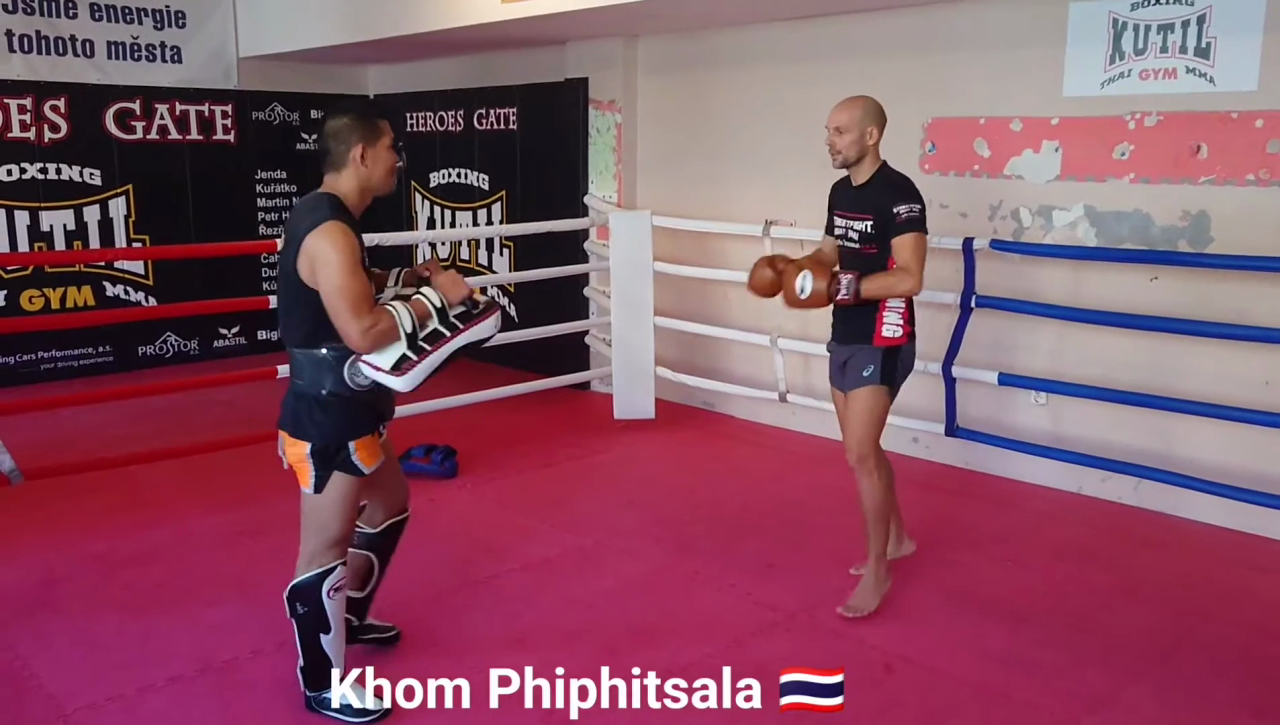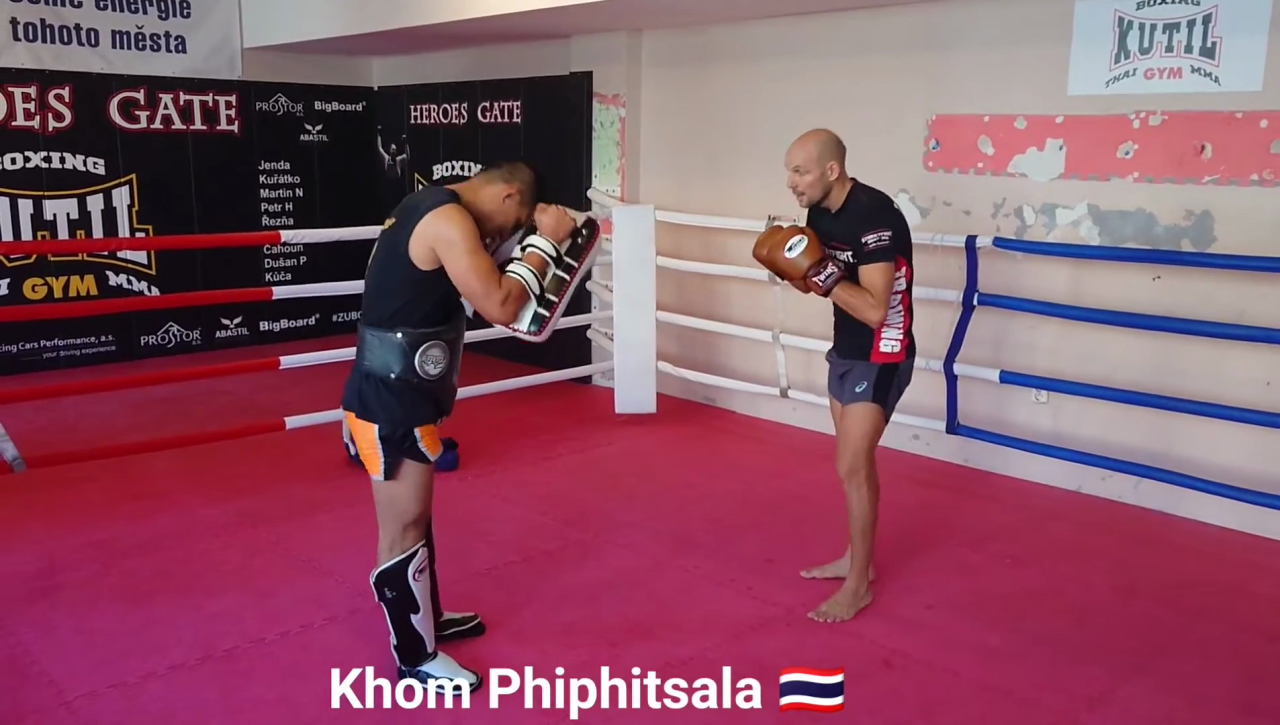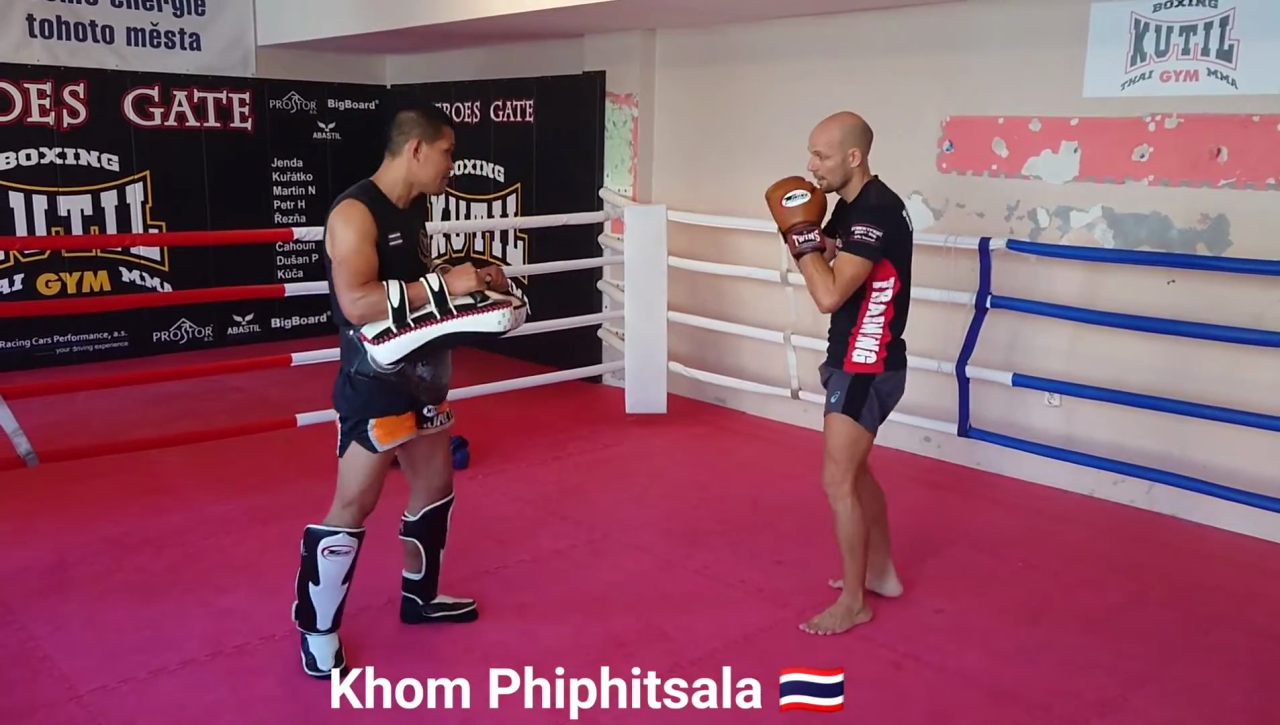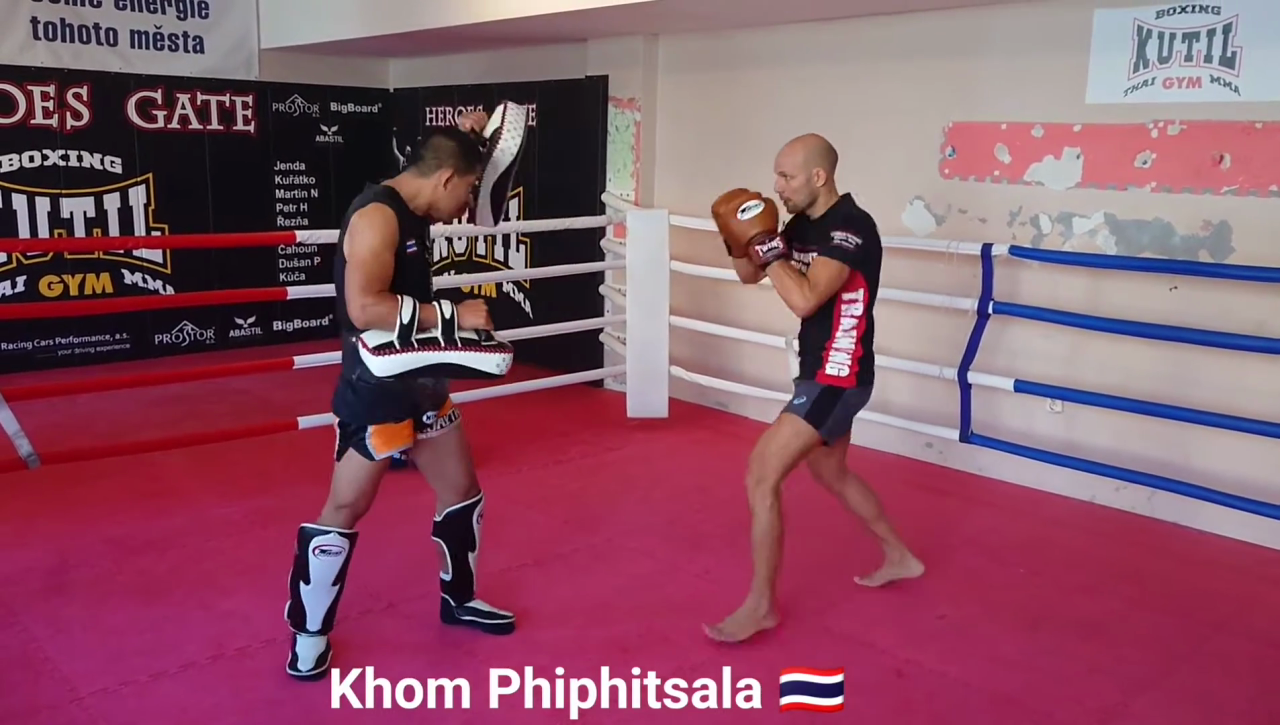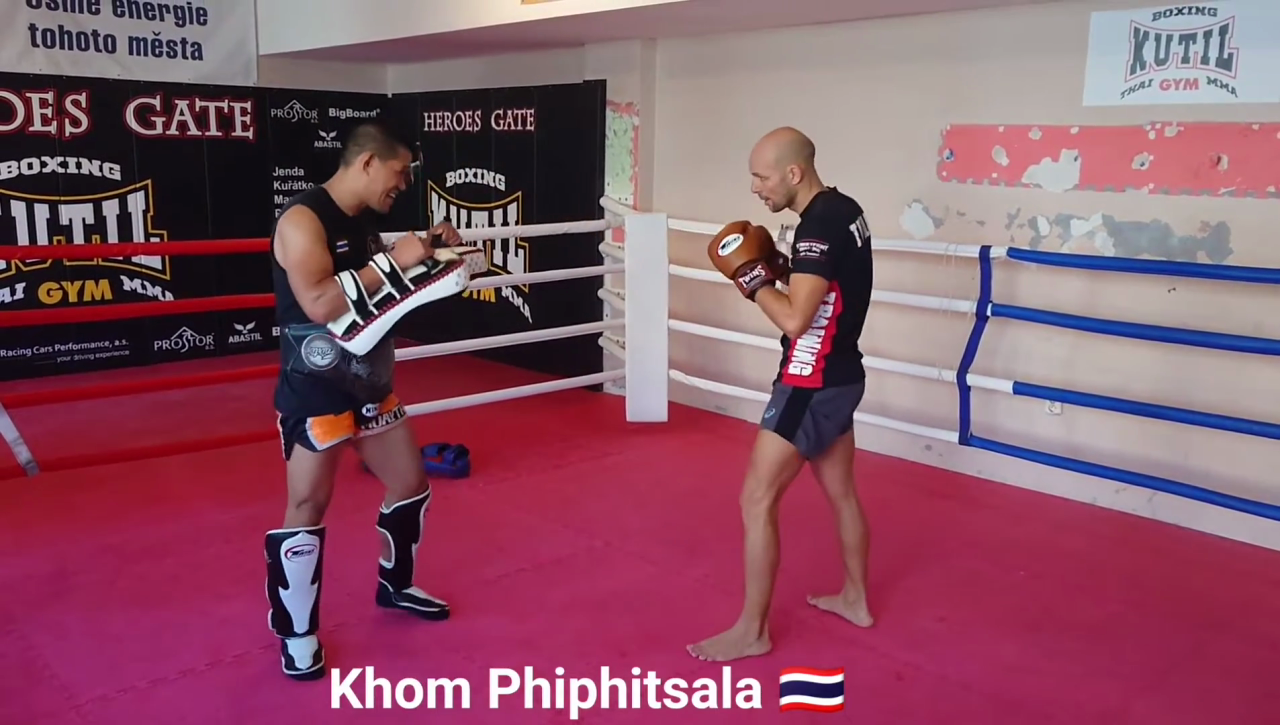
dt=1s
person 1, frame 1
left shoulder: (330, 218)
right shoulder: (329, 232)
right elbow: (365, 333)
left wrist: (410, 276)
right wrist: (434, 301)
left hip: (347, 407)
right hip: (329, 416)
left knee: (391, 502)
right knee: (327, 545)
left ankle: (347, 618)
person 1, frame 2
left shoulder: (430, 207)
right shoulder: (450, 219)
right elbow: (501, 306)
left wrist: (520, 242)
right wrist: (543, 242)
left hip: (394, 390)
right hip: (395, 399)
left knee: (416, 513)
right knee: (402, 529)
left ankle: (425, 618)
right ankle: (416, 658)
person 1, frame 3
left shoulder: (411, 209)
right shoulder: (354, 213)
right elbow: (357, 301)
left wrist: (471, 278)
right wrist: (443, 284)
left hip: (421, 381)
right hip: (372, 389)
left knee: (437, 492)
right knee: (351, 512)
left ankle: (420, 596)
right ankle: (316, 628)
person 1, frame 4
left shoulder: (413, 208)
right shoulder: (376, 216)
left elbow: (471, 197)
right elbow: (364, 307)
left wrist: (466, 141)
right wrist: (452, 314)
left hip: (423, 387)
right hip: (376, 393)
left knee: (463, 493)
right knee: (343, 513)
left ankle: (458, 599)
right ankle: (310, 631)
person 1, frame 5
left shoulder: (361, 221)
right shoulder: (302, 219)
right elbow: (320, 302)
left wrist: (420, 251)
right wrist: (393, 262)
left hip: (370, 384)
right hip: (315, 391)
left knee: (410, 485)
right knee: (307, 511)
left ankle: (395, 586)
right ankle: (297, 633)
person 2, frame 1
left shoulder: (900, 194)
right shoulder: (840, 192)
left elbow: (909, 279)
left wrist: (835, 289)
right wrist: (792, 270)
left hip: (882, 343)
right hip: (844, 339)
left knee: (859, 453)
right knee: (862, 447)
left ankle: (877, 573)
right ankle: (896, 538)
person 2, frame 2
left shoulder: (874, 215)
right shoulder: (820, 213)
left elbow: (874, 309)
right elbow: (810, 280)
left wrist: (820, 272)
right wrist: (791, 267)
left hip: (880, 357)
right hip: (846, 351)
left knee: (851, 465)
right knee: (855, 459)
left ankle: (858, 584)
right ankle: (856, 558)
person 2, frame 3
left shoulder: (875, 212)
right shoulder: (851, 203)
left elbow: (829, 295)
right elbow: (826, 262)
left wrist: (801, 233)
right wrist: (804, 231)
left hip: (867, 365)
right hip: (854, 359)
left knee: (838, 481)
right knee: (851, 469)
left ankle: (853, 602)
right ankle: (882, 571)
person 2, frame 4
left shoulder: (850, 227)
right shoulder: (805, 222)
left elbow: (803, 299)
right elbow: (750, 274)
left wrist: (764, 241)
right wrist: (739, 239)
left hip: (836, 378)
right hip: (826, 373)
left knee: (760, 476)
right knee: (830, 471)
left ankle: (759, 604)
right ankle: (898, 558)
person 2, frame 5
left shoulder: (820, 225)
right shoulder: (842, 210)
left elbow: (794, 320)
left wrist: (751, 277)
right wrist: (775, 266)
left hip: (811, 384)
right hip: (841, 377)
left knee: (757, 500)
right knee: (840, 491)
left ankle: (751, 630)
right ankle: (855, 598)
